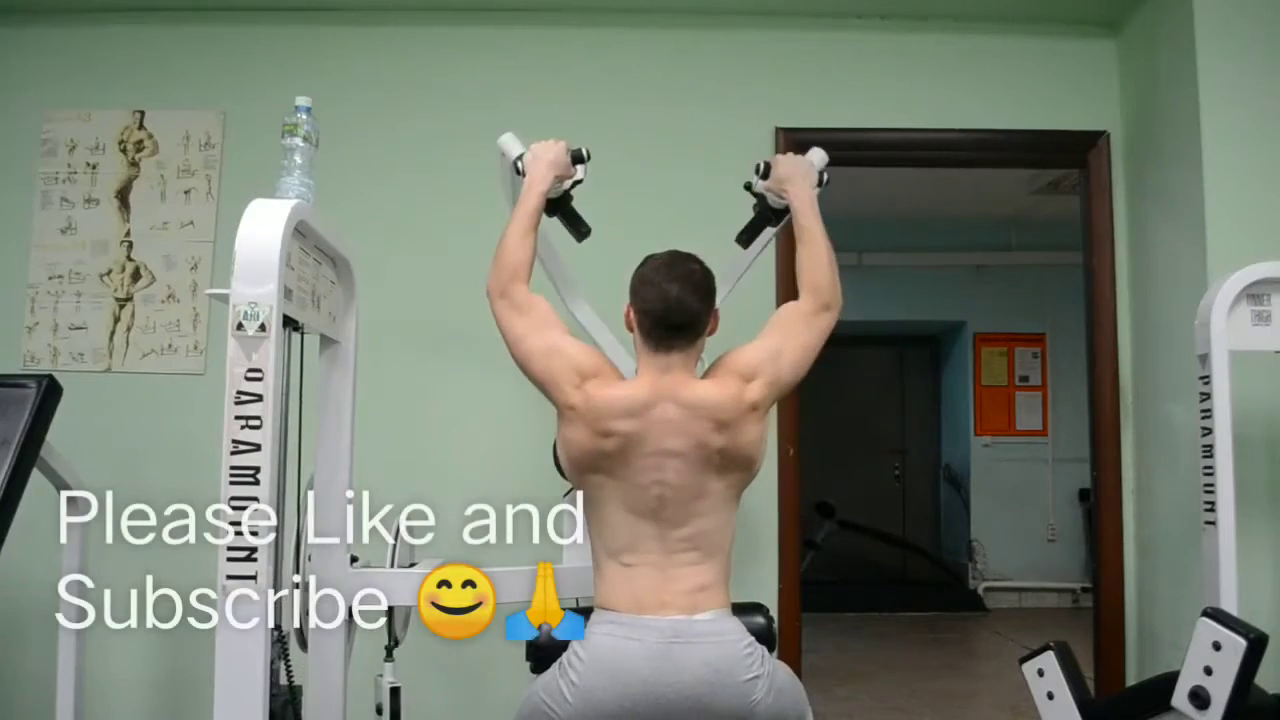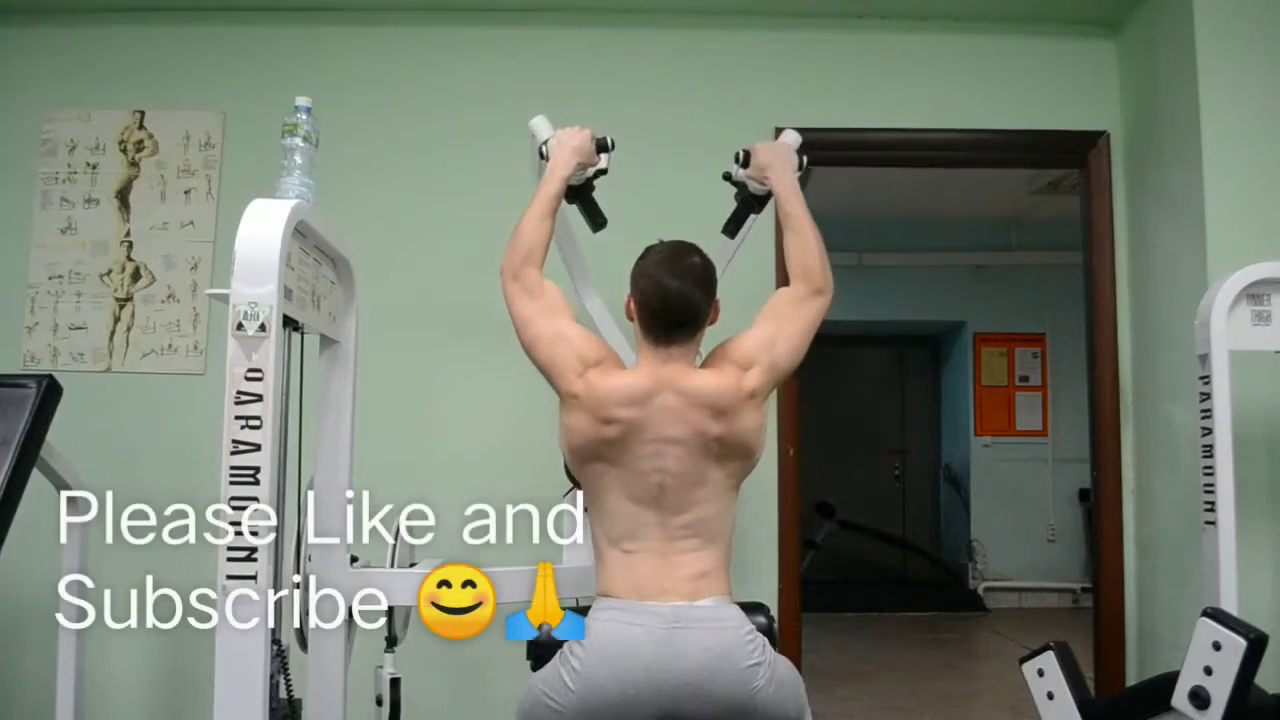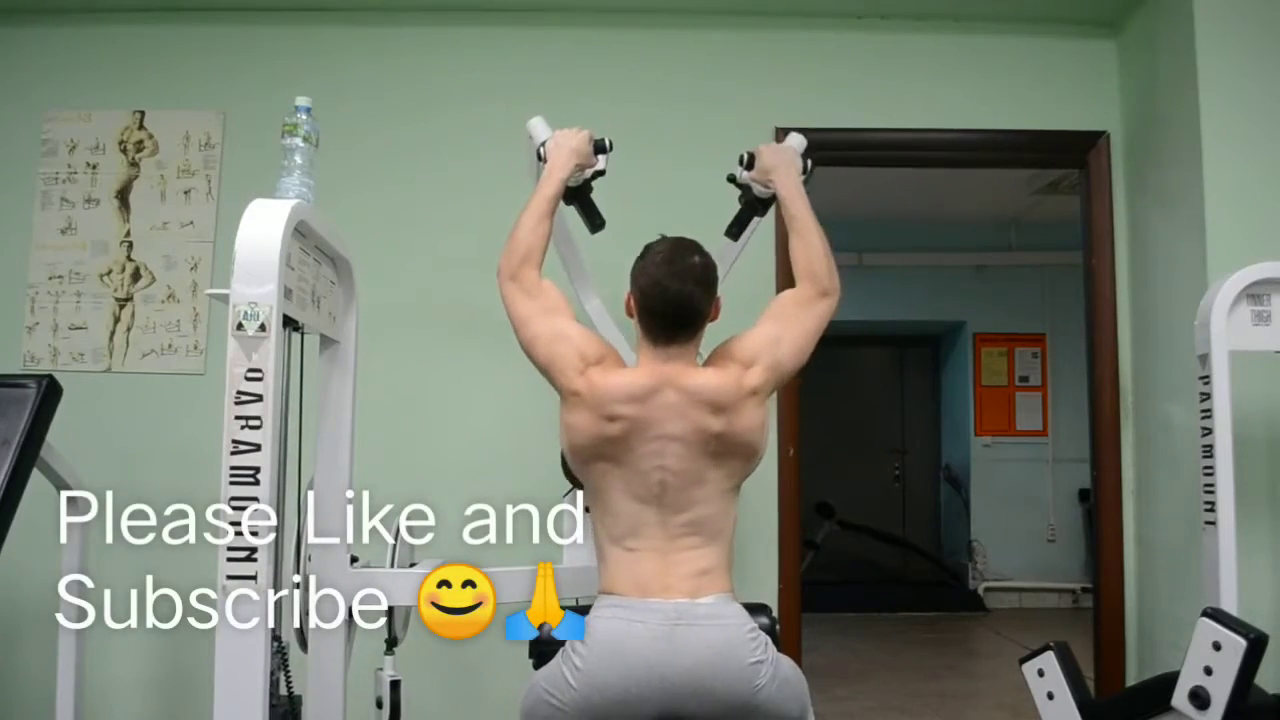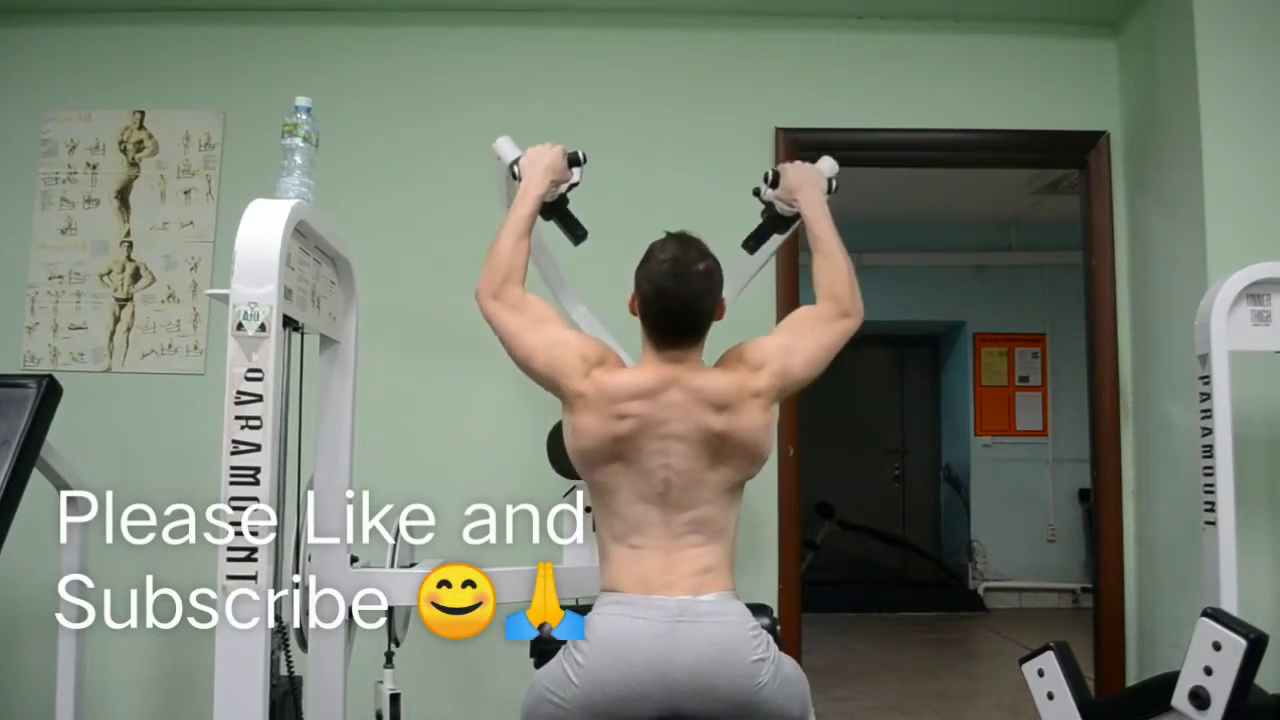
dt=0.2s
person 1, frame 1
left shoulder: (585, 400)
right shoulder: (744, 400)
left elbow: (506, 292)
right elbow: (820, 304)
left wrist: (538, 182)
right wrist: (800, 196)
left hip: (609, 663)
right hip: (722, 661)
person 1, frame 2
left shoulder: (588, 388)
right shoulder: (740, 388)
left elbow: (520, 275)
right elbow: (813, 287)
left wrist: (560, 168)
right wrist: (782, 179)
left hip: (610, 649)
right hip: (722, 646)
person 1, frame 3
left shoulder: (589, 386)
right shoulder: (744, 386)
left elbow: (518, 276)
right elbow: (820, 289)
left wrist: (558, 170)
right wrist: (786, 183)
left hip: (613, 646)
right hip: (725, 645)
person 1, frame 4
left shoulder: (590, 388)
right shoulder: (751, 389)
left elbow: (497, 294)
right elbow: (843, 310)
left wrist: (533, 188)
right wrist: (811, 202)
left hip: (614, 644)
right hip: (727, 643)
